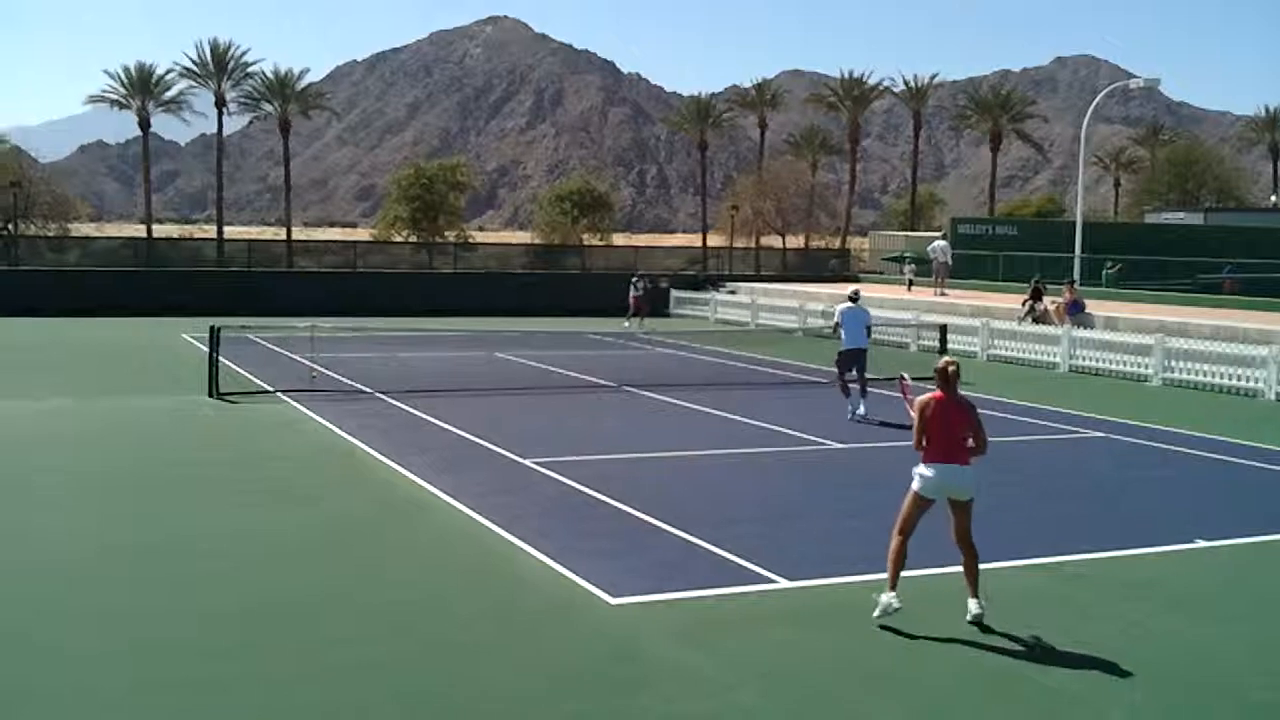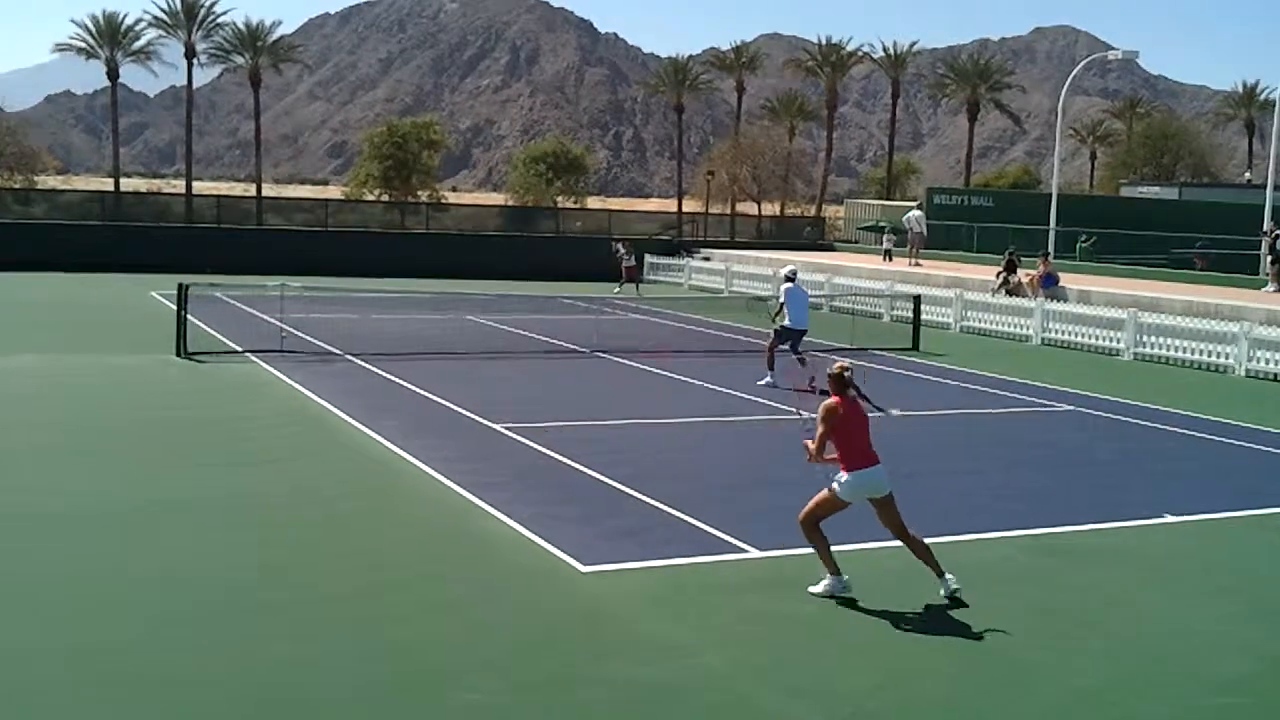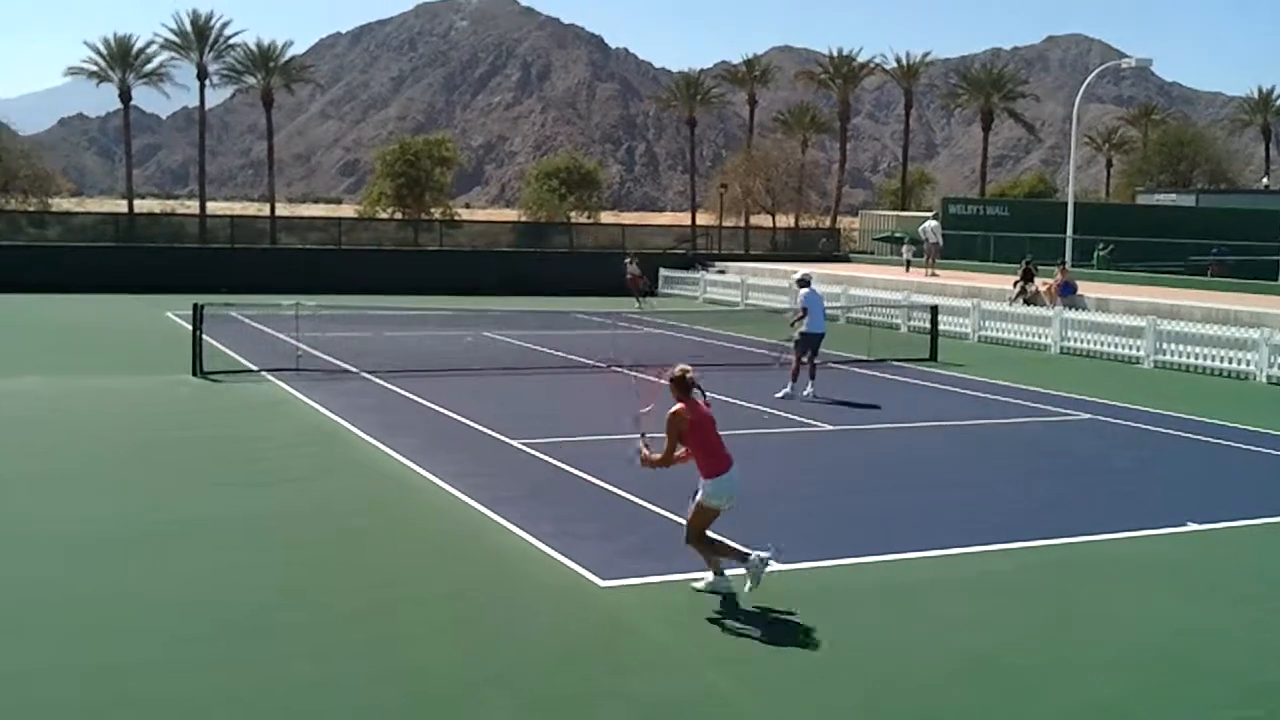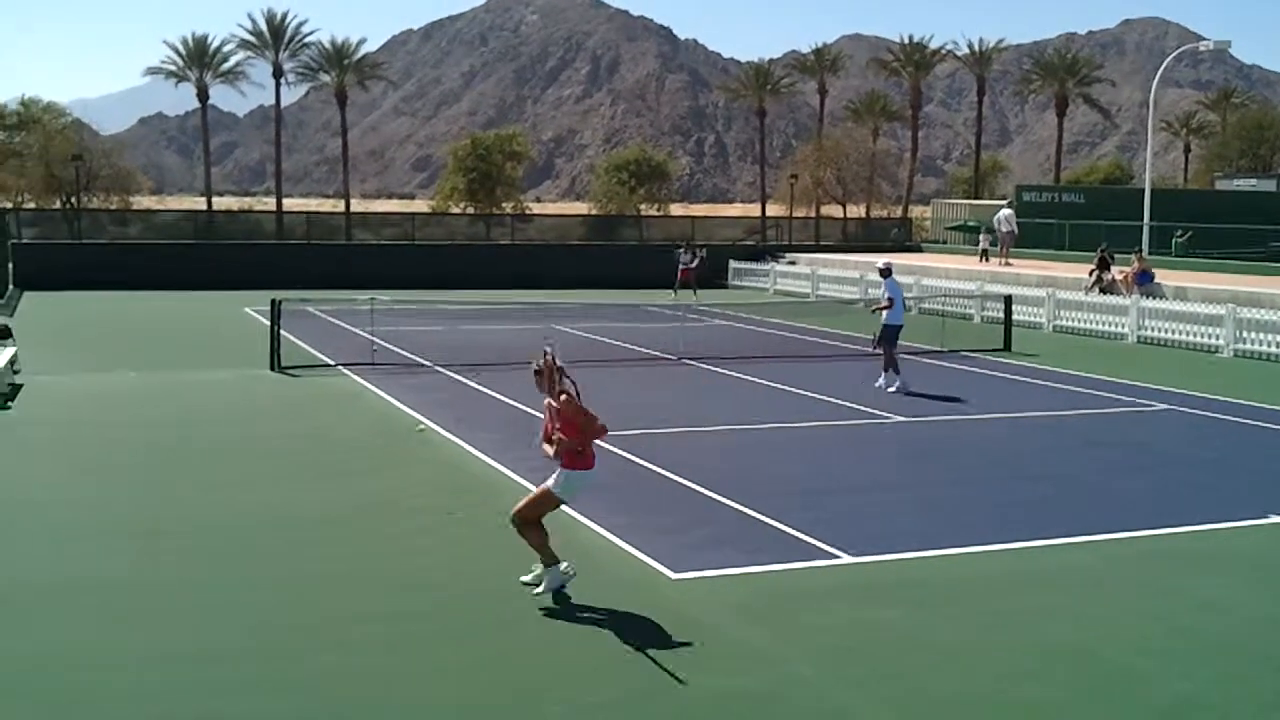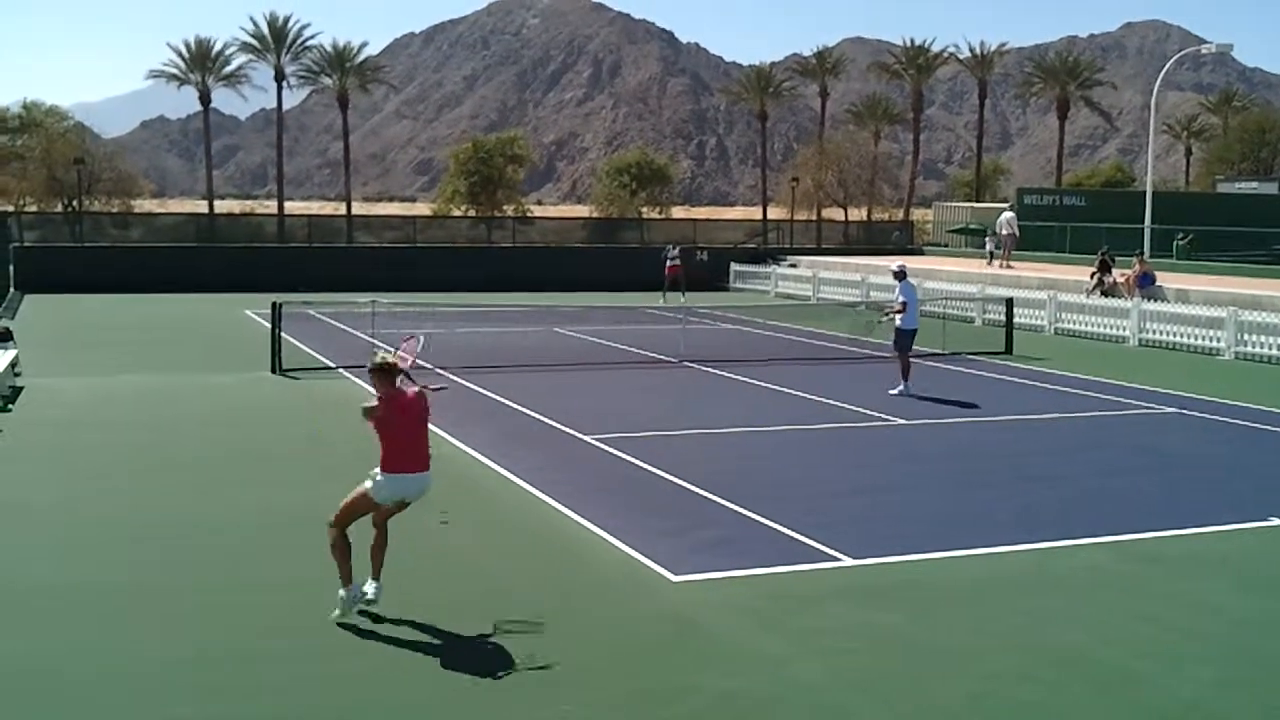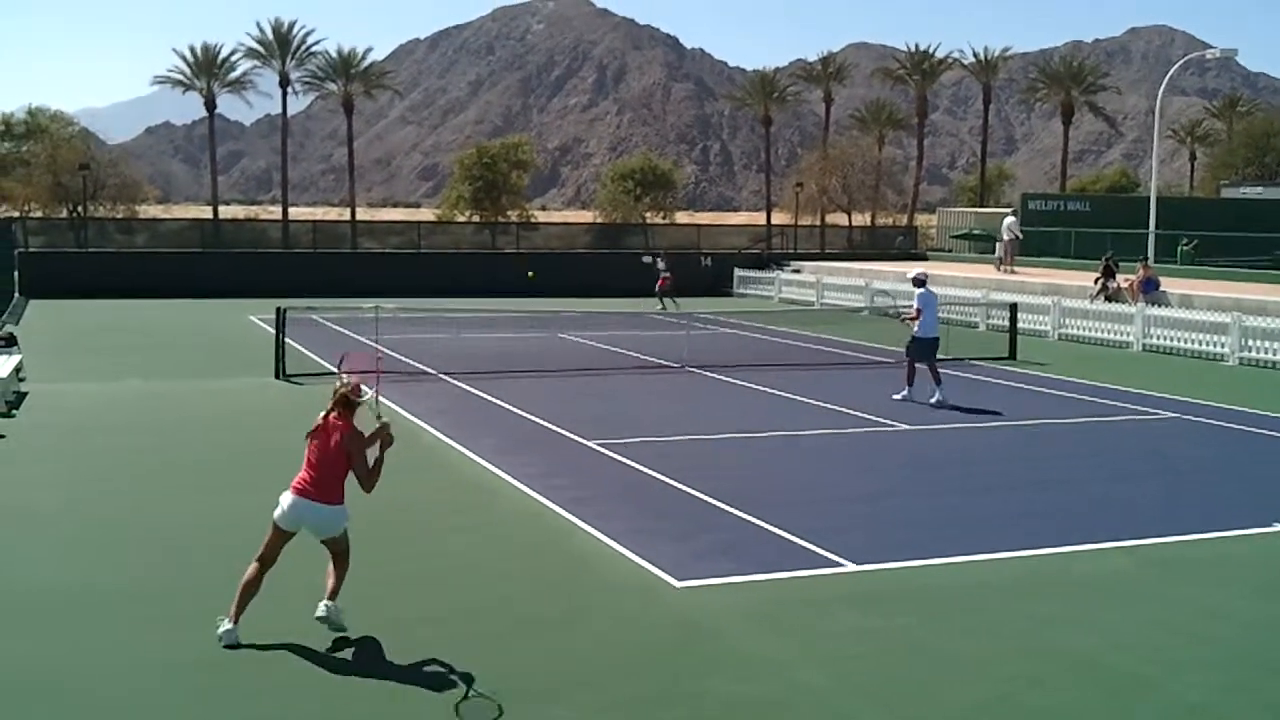
dt=0.4s
person 1, frame 1
left shoulder: (923, 402)
right shoulder: (967, 406)
left elbow: (918, 444)
right elbow: (981, 447)
left hip: (933, 473)
right hip: (962, 475)
left knee: (901, 533)
right knee: (964, 541)
left ankle: (890, 595)
right ankle: (975, 601)
person 1, frame 2
left shoulder: (829, 408)
right shoulder: (857, 405)
left elbow: (815, 456)
left wrist: (811, 446)
right wrist: (829, 458)
left hip: (854, 479)
right hip: (876, 473)
left knee: (807, 521)
right knee: (900, 532)
left ankle: (835, 578)
right ankle: (945, 578)
person 1, frame 3
left shoulder: (676, 414)
right shoulder: (700, 406)
left elbow: (666, 460)
left wrist: (648, 457)
right wrist: (655, 459)
left hip: (716, 483)
right hip: (725, 475)
left knee: (694, 538)
right knee: (696, 533)
left ankle: (752, 560)
right ankle: (719, 578)
person 1, frame 4
left shoulder: (566, 402)
right shoulder: (550, 404)
left elbow: (600, 429)
right elbow: (546, 441)
left wrist: (565, 444)
right wrist: (553, 450)
left hip: (574, 475)
right hip: (570, 471)
left knee: (519, 517)
right knee: (531, 516)
left ankle: (554, 568)
right ankle: (548, 568)
person 1, frame 5
left shoulder: (375, 407)
right shoulder: (419, 396)
left hip: (392, 480)
right hip: (421, 478)
left knee: (337, 525)
right knee: (379, 521)
left ankle: (348, 590)
right ankle: (374, 585)
person 1, frame 6
left shoulder: (321, 420)
right shoulder: (354, 436)
right elbow: (368, 486)
left wrist: (374, 437)
right wrist: (384, 449)
left hip: (294, 501)
right hip: (328, 511)
left knee: (262, 563)
right knee: (341, 558)
left ankle: (230, 625)
right ankle: (328, 606)
